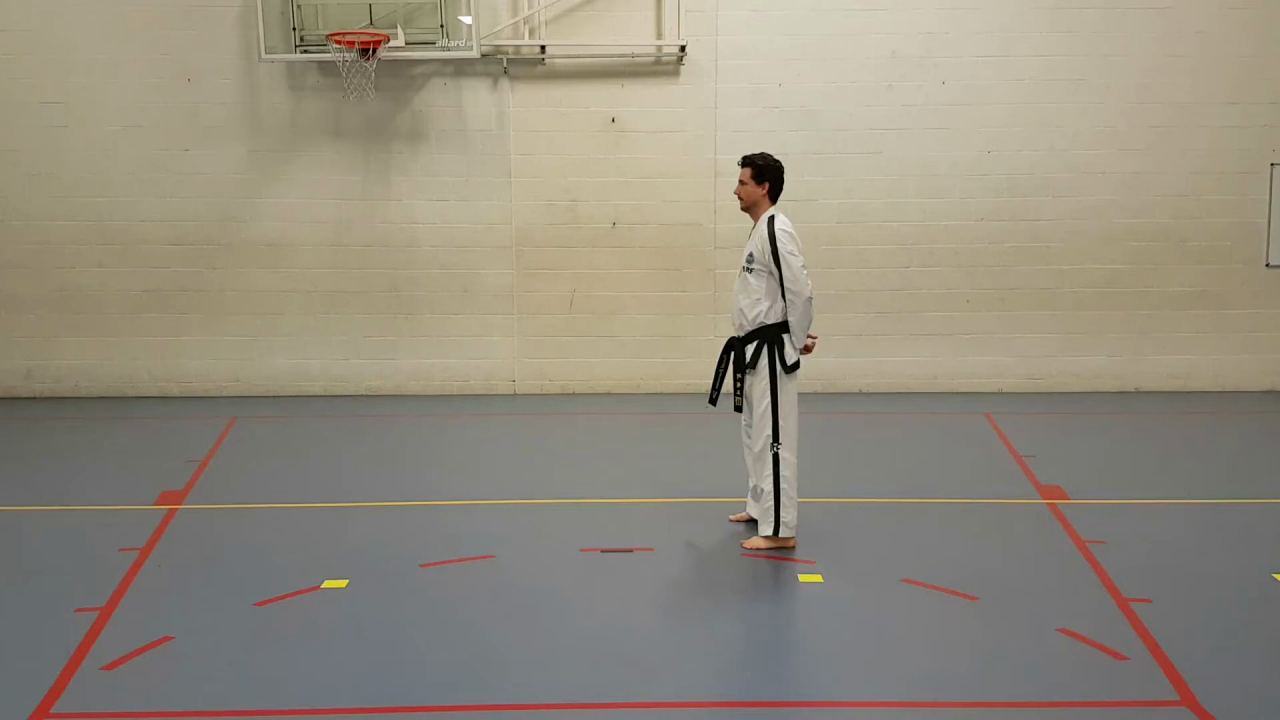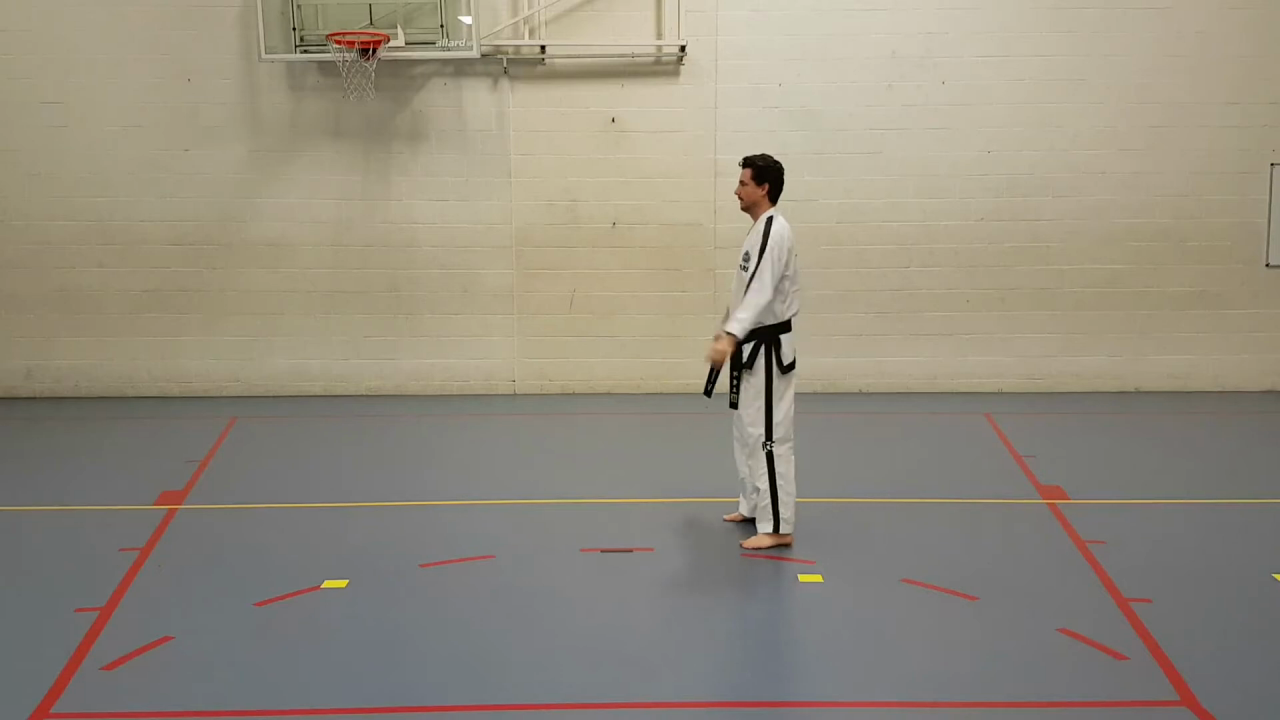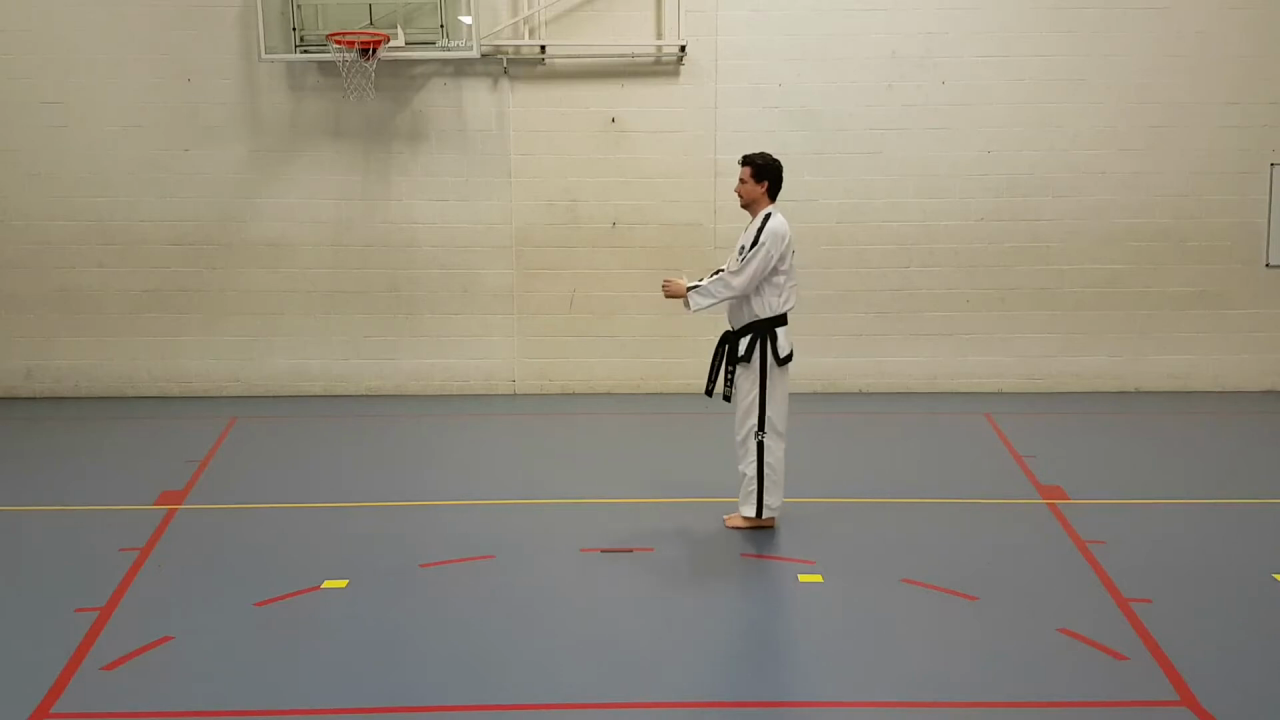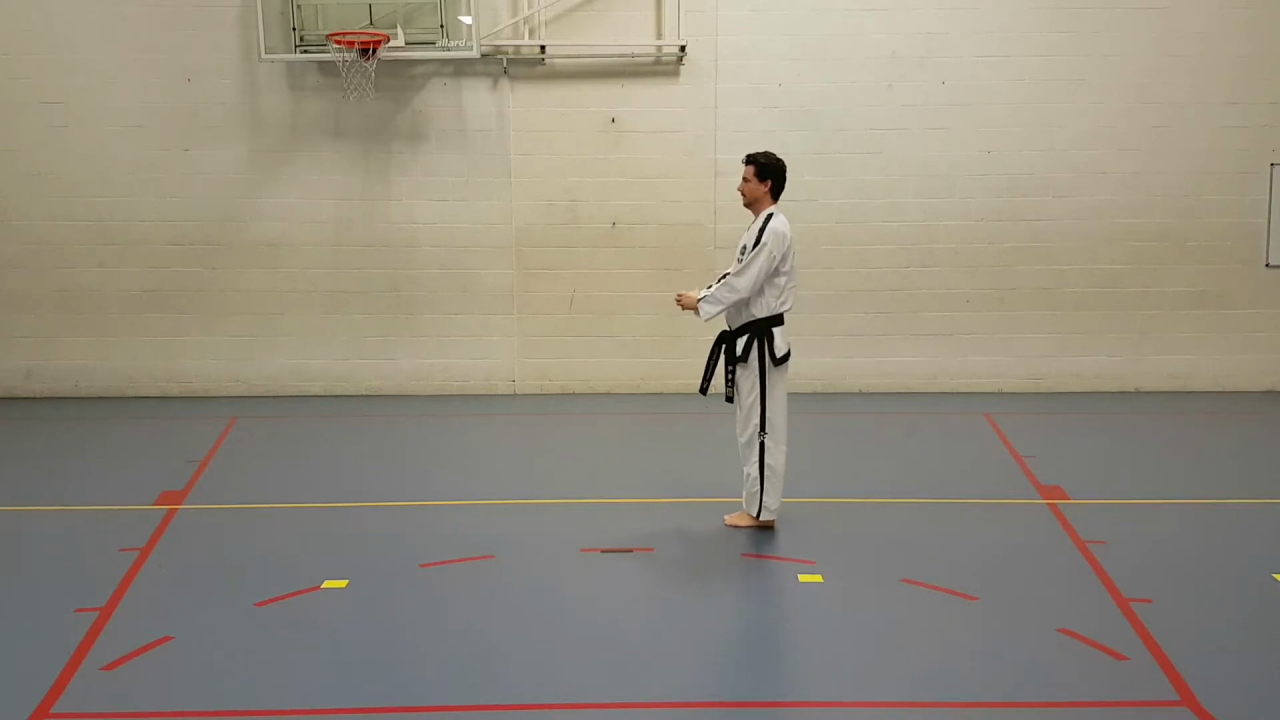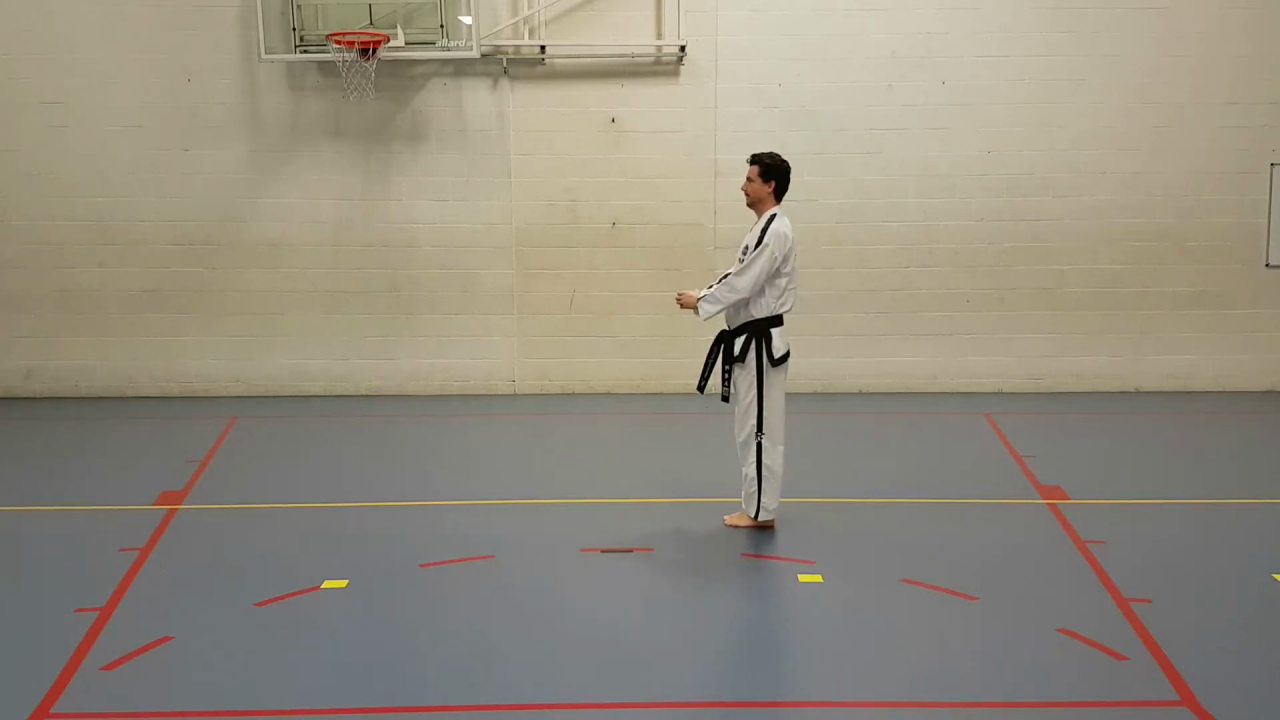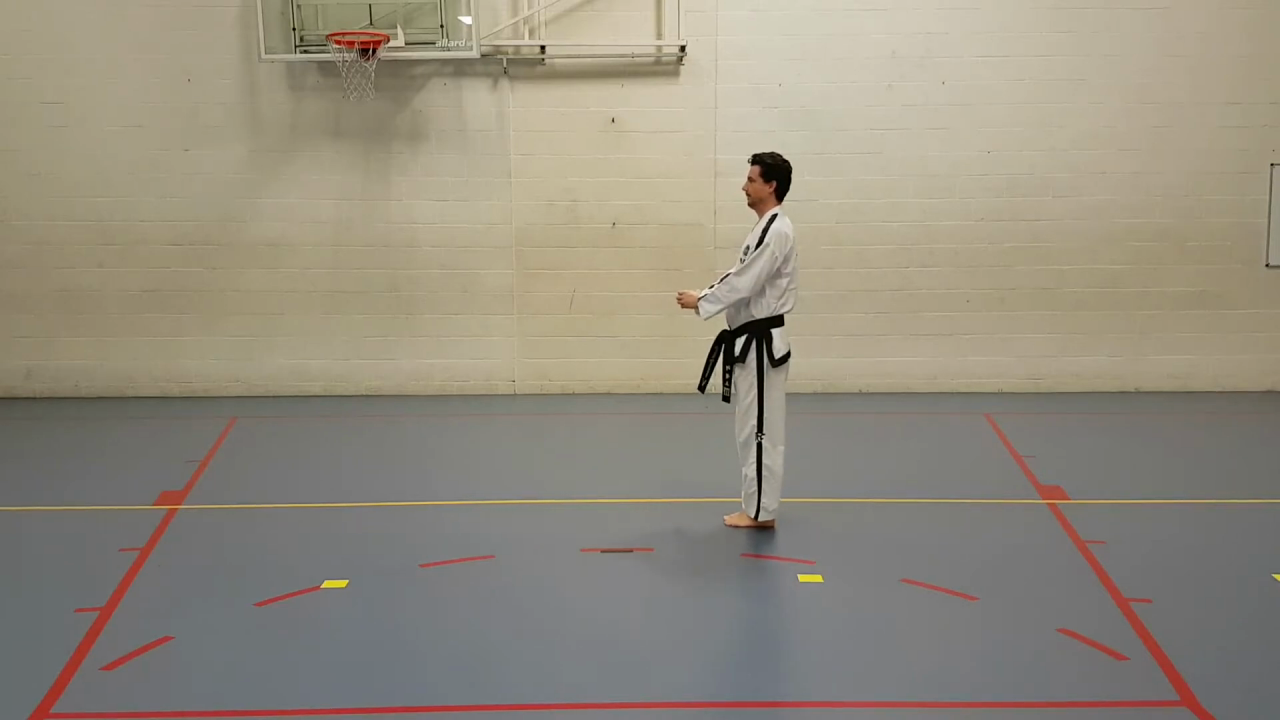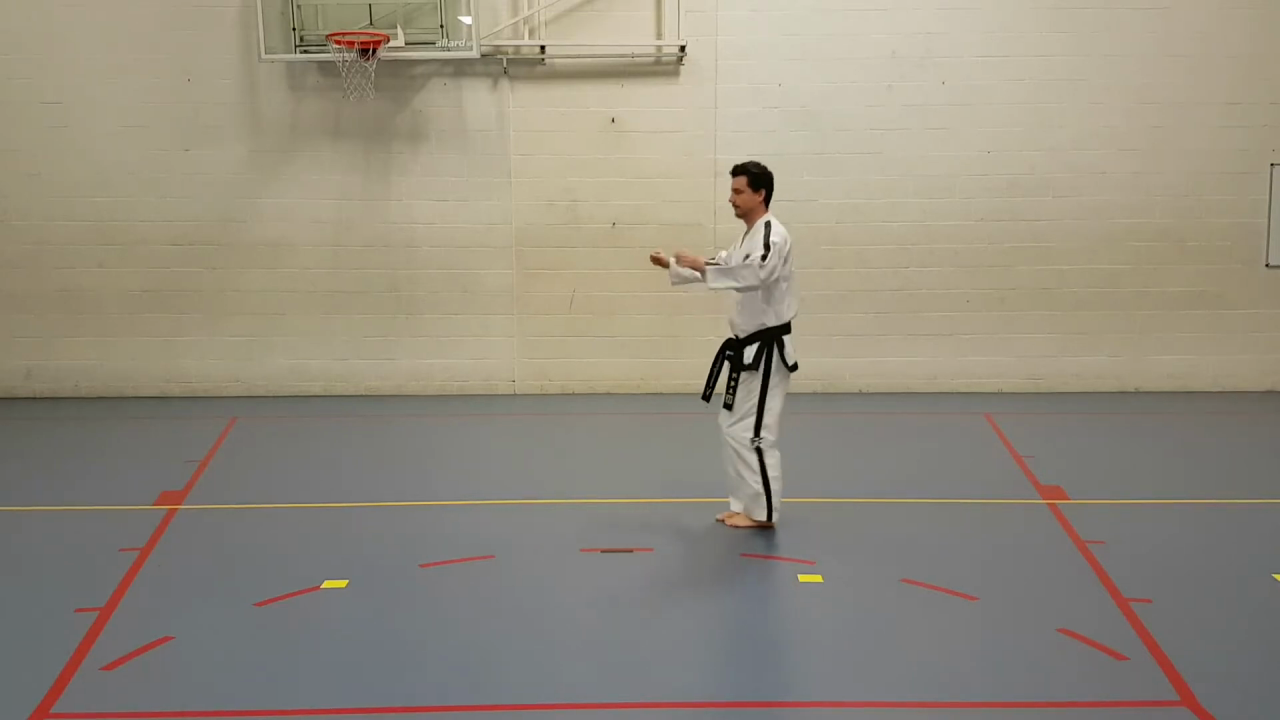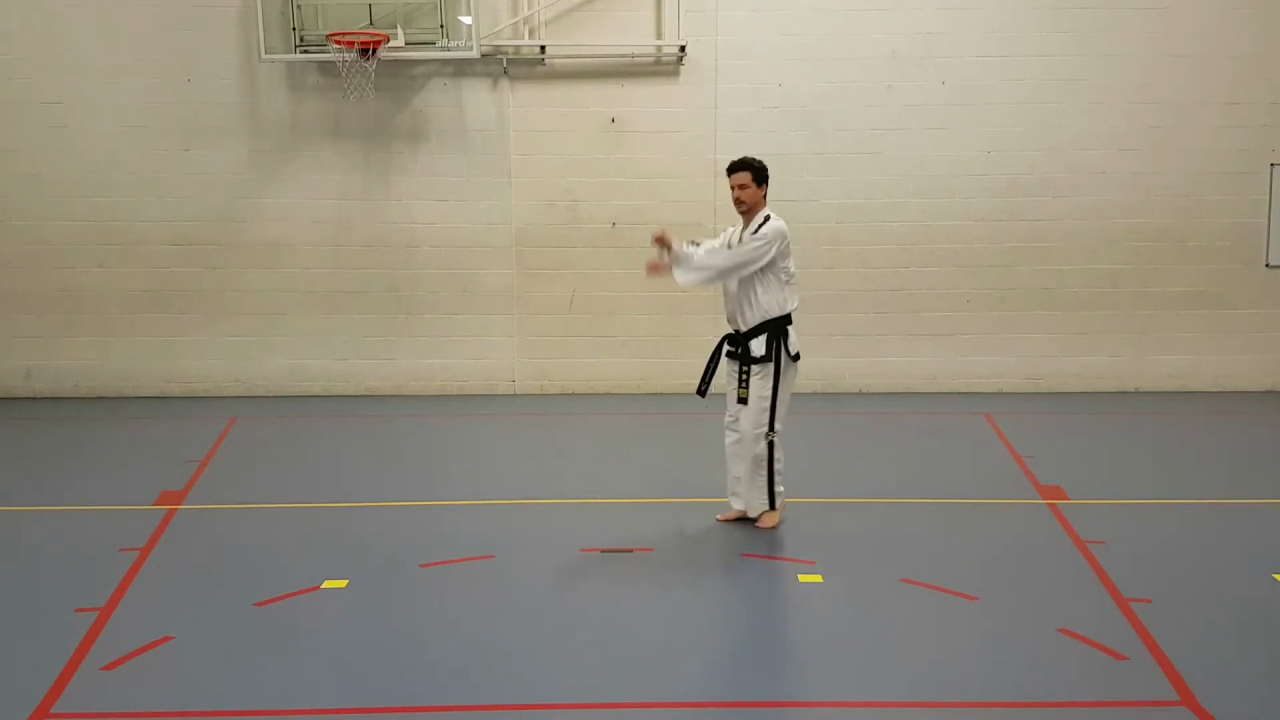
dt=0.5s
person 1, frame 1
left shoulder: (775, 231)
right shoulder: (762, 229)
left elbow: (799, 292)
left wrist: (799, 341)
right wrist: (797, 339)
left hip: (769, 351)
right hip: (757, 348)
left knee: (773, 439)
right knee: (756, 434)
left ankle: (779, 529)
right ankle: (761, 506)
person 1, frame 2
left shoulder: (774, 231)
right shoulder: (761, 228)
left elbow: (761, 291)
left wrist: (730, 336)
right wrist: (727, 330)
left hip: (767, 349)
right hip: (755, 346)
left knee: (767, 435)
right knee: (747, 432)
left ankle: (778, 526)
right ankle: (753, 505)
person 1, frame 3
left shoulder: (772, 229)
right shoulder: (759, 226)
left elbow: (738, 282)
right elbow: (730, 273)
left wrist: (689, 292)
right wrist: (689, 288)
left hip: (762, 342)
right hip: (752, 340)
left knee: (759, 427)
right knee: (751, 426)
left ankle: (760, 510)
right ankle: (755, 505)
person 1, frame 4
left shoulder: (773, 230)
right shoulder: (761, 226)
left elbow: (744, 285)
right elbow: (735, 276)
left wrist: (700, 303)
right wrist: (700, 297)
left hip: (761, 342)
right hip: (752, 340)
left knee: (760, 428)
right knee: (752, 427)
left ankle: (762, 511)
right ankle: (756, 506)
person 1, frame 5
left shoulder: (775, 231)
right shoulder: (764, 227)
left elbow: (744, 285)
right elbow: (736, 276)
left wrist: (700, 303)
right wrist: (700, 296)
left hip: (760, 342)
right hip: (751, 339)
left knee: (760, 428)
right knee: (752, 427)
left ankle: (761, 511)
right ankle: (756, 506)
person 1, frame 6
left shoulder: (776, 231)
right shoulder: (766, 227)
left elbow: (745, 284)
right elbow: (738, 277)
left wrist: (700, 303)
right wrist: (703, 295)
left hip: (760, 342)
right hip: (753, 340)
left knee: (760, 429)
right knee: (752, 428)
left ankle: (761, 511)
right ankle: (756, 506)
person 1, frame 7
left shoulder: (772, 235)
right shoulder: (748, 237)
left elbow: (758, 271)
right elbow: (721, 267)
left wrist: (704, 266)
right wrist: (672, 266)
left hip: (766, 350)
right hip: (751, 349)
left knee: (752, 432)
right knee: (735, 427)
left ankle: (763, 511)
right ankle: (746, 504)
person 1, frame 8
left shoulder: (773, 231)
right shoulder: (736, 233)
left elbow: (730, 262)
right elbow: (706, 254)
left wrist: (674, 266)
right wrist: (673, 248)
left hip: (770, 344)
right hip: (746, 344)
left knee: (758, 427)
right knee: (736, 425)
left ankle: (770, 503)
right ankle: (748, 503)
